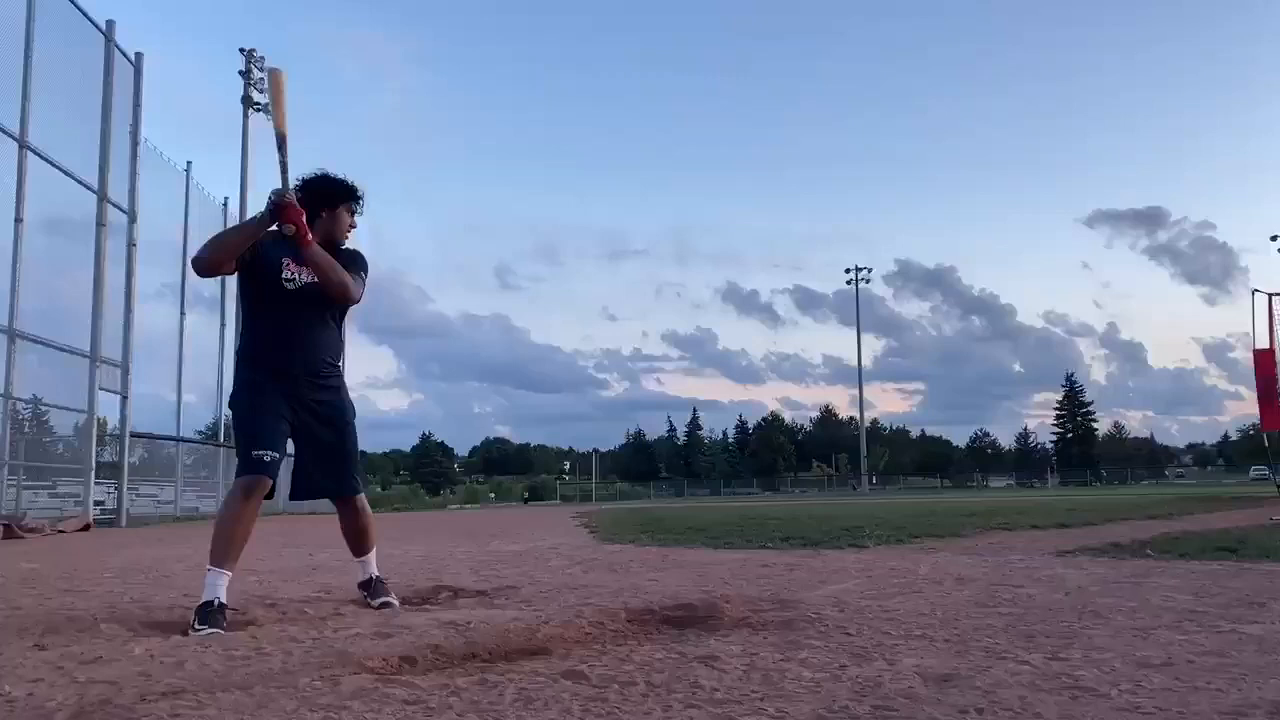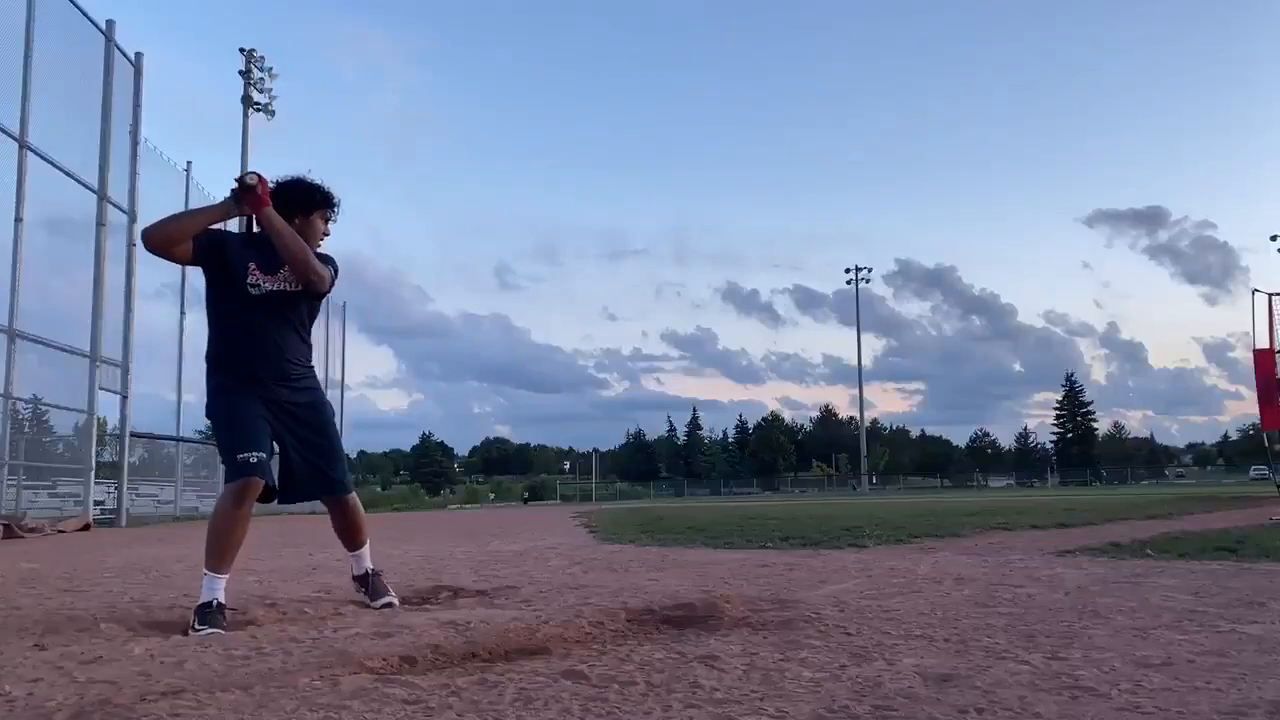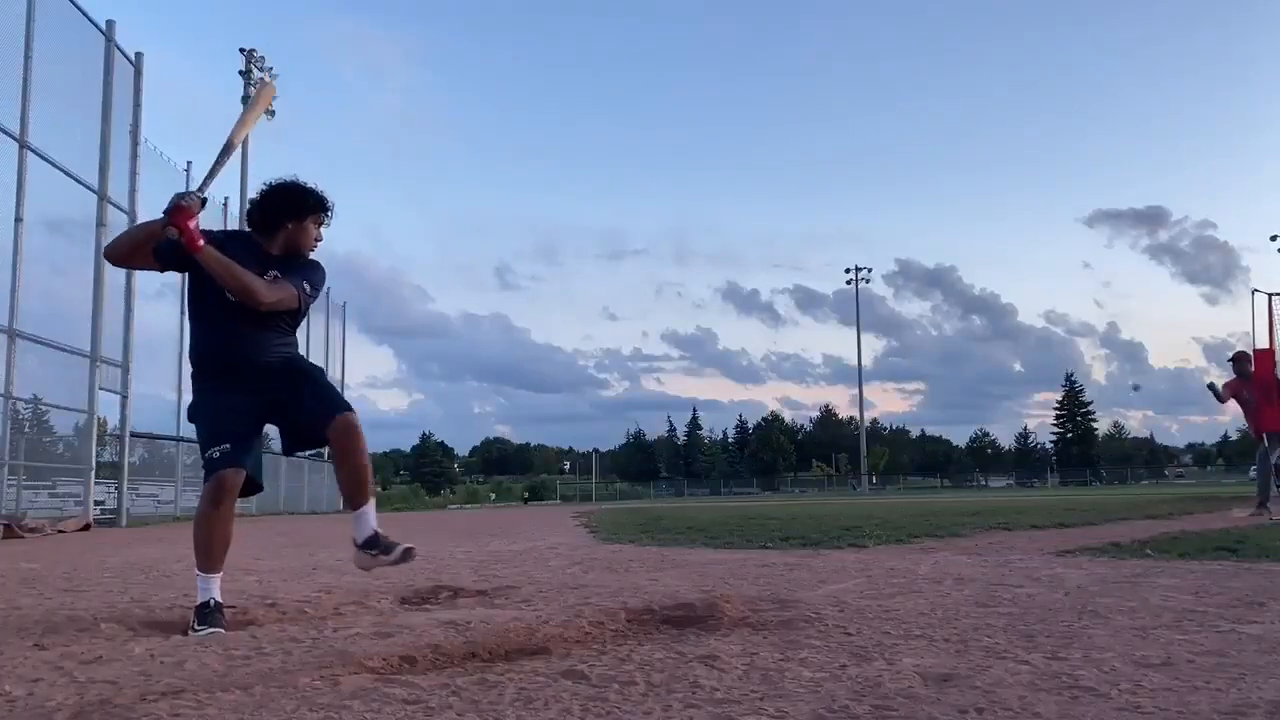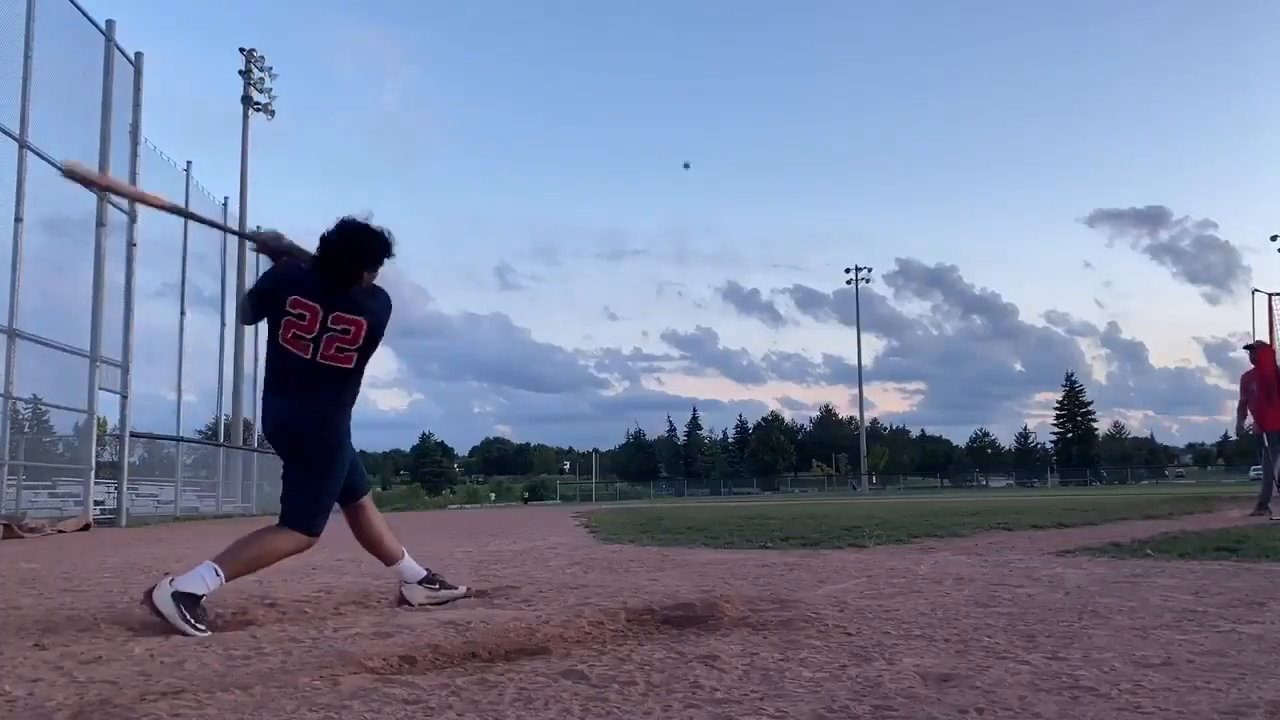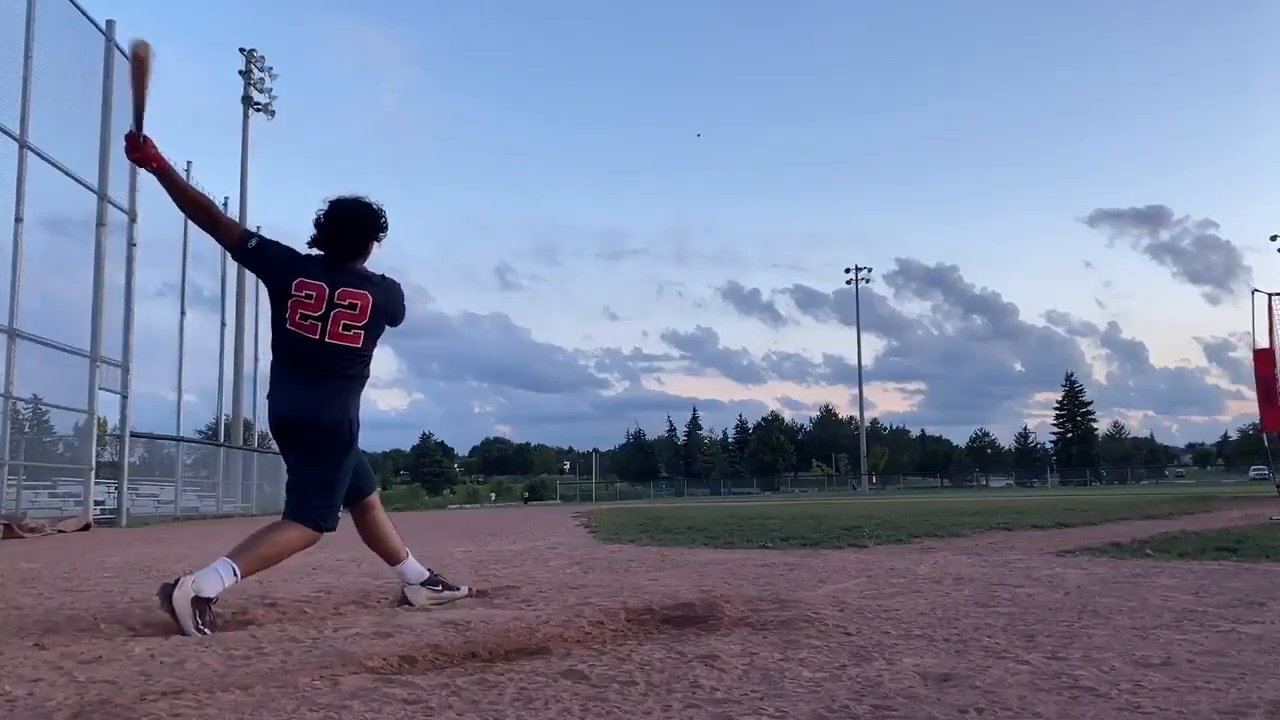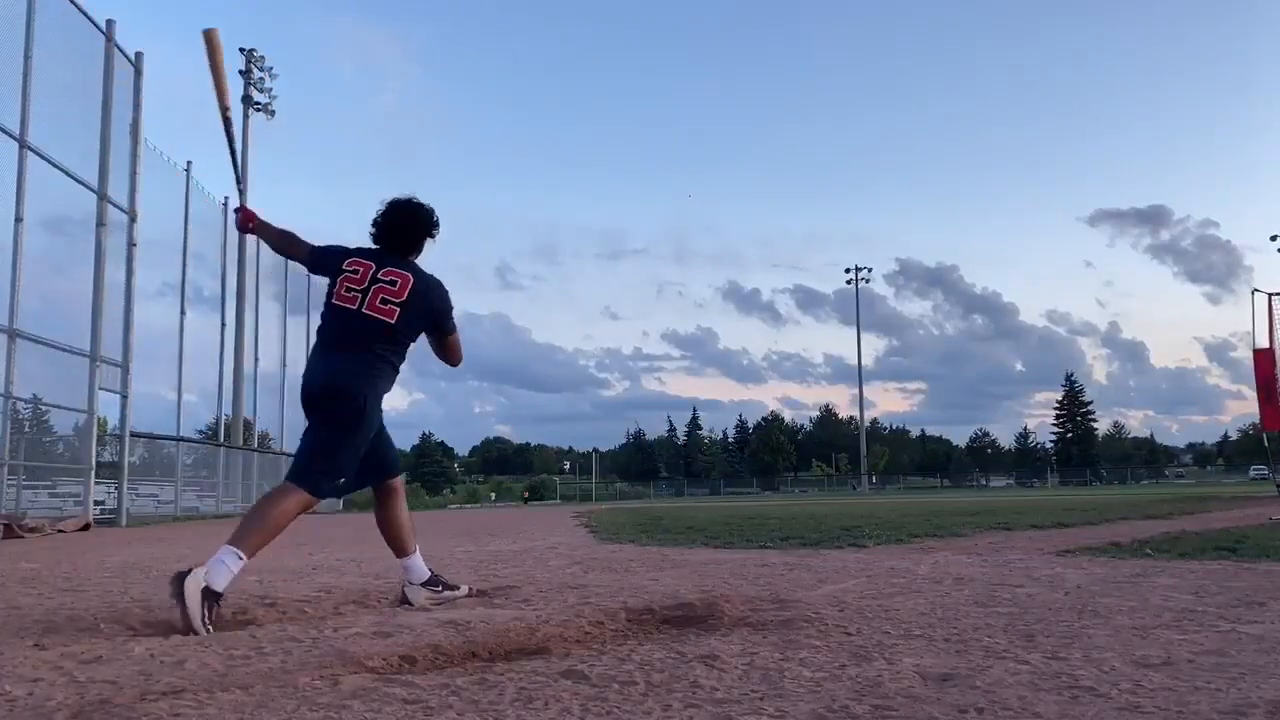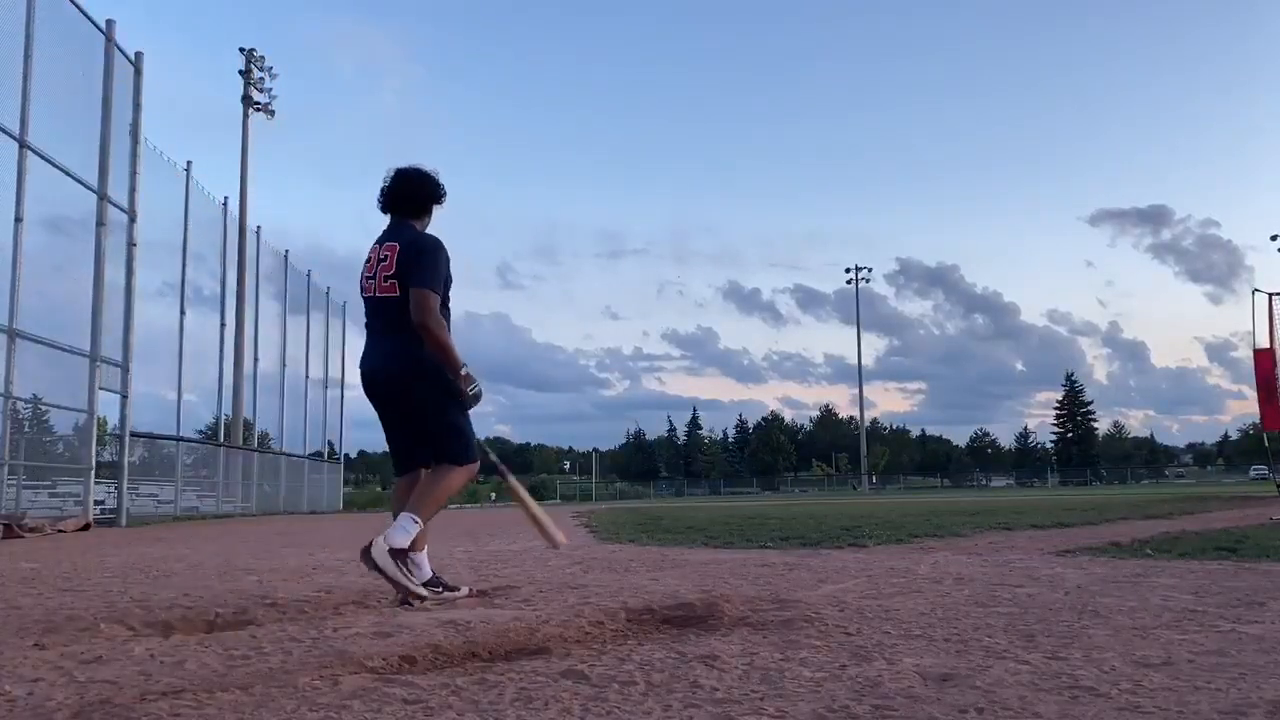
dt=0.7s
person 1, frame 1
left shoulder: (351, 260)
right shoulder: (262, 247)
left elbow: (347, 293)
right elbow: (204, 263)
left wrist: (303, 238)
right wrist: (265, 220)
left hip: (324, 389)
right hip: (263, 384)
left knee: (348, 490)
right knee: (253, 481)
left ankle: (370, 577)
right ankle: (212, 598)
person 1, frame 2
left shoulder: (322, 265)
right shoulder: (228, 248)
left elbow: (312, 275)
right elbow: (154, 238)
left wrist: (264, 209)
right wrist: (230, 207)
left hip: (299, 390)
right hip: (238, 389)
left knee: (339, 490)
right knee: (246, 482)
left ankle: (365, 572)
right ankle: (211, 599)
person 1, frame 3
left shoulder: (308, 272)
right shoulder: (214, 243)
left elbow: (258, 298)
right elbow: (117, 255)
left wrist: (195, 244)
right wrist: (169, 223)
left hip: (284, 374)
right hip: (220, 386)
left knee: (345, 427)
right knee: (224, 480)
left ankle: (369, 539)
right ankle: (208, 600)
person 1, frame 4
left shoulder: (285, 279)
right shoulder: (376, 302)
left elbow: (247, 313)
left wrist: (281, 251)
right wrist: (287, 250)
left hip: (280, 415)
right hip: (322, 425)
left knee: (358, 497)
right knee: (301, 528)
left ankle: (417, 580)
right ankle: (185, 587)
person 1, frame 5
left shoulder: (288, 267)
right shoulder: (384, 291)
left elbow: (213, 220)
left wrist: (157, 165)
left hip: (287, 409)
right hip: (331, 417)
left knee: (364, 498)
right knee: (307, 521)
left ankle: (419, 581)
right ankle: (200, 585)
person 1, frame 6
left shoulder: (348, 259)
right shoulder: (429, 288)
left elbow: (295, 247)
right elbow: (452, 356)
left wrist: (254, 224)
left hip: (322, 385)
right hip: (354, 394)
left knee: (390, 480)
right knee: (302, 489)
left ankle: (420, 580)
right ankle: (210, 577)
person 1, frame 7
left shoulder: (377, 250)
right shoulder: (426, 247)
right elbow: (425, 317)
right wrist: (459, 373)
left hip: (377, 368)
right hip: (415, 370)
left knee: (414, 469)
right knee: (460, 461)
left ankle: (420, 576)
right ankle: (392, 544)
